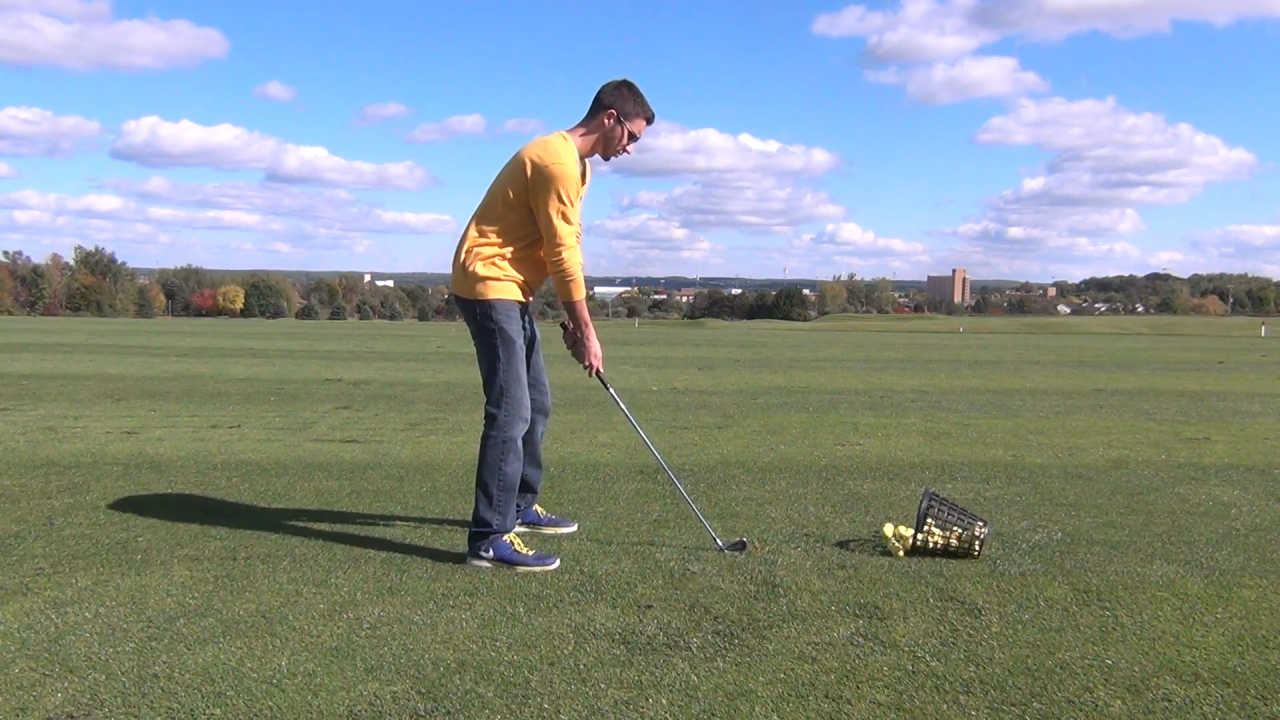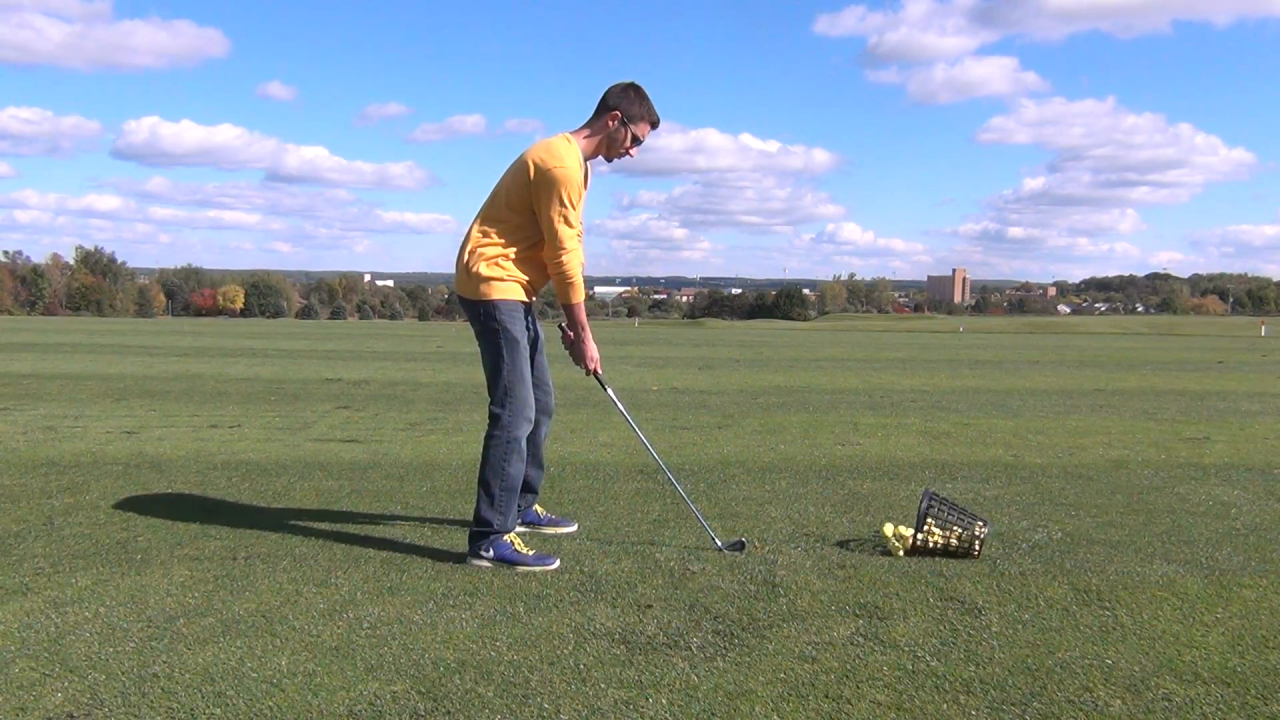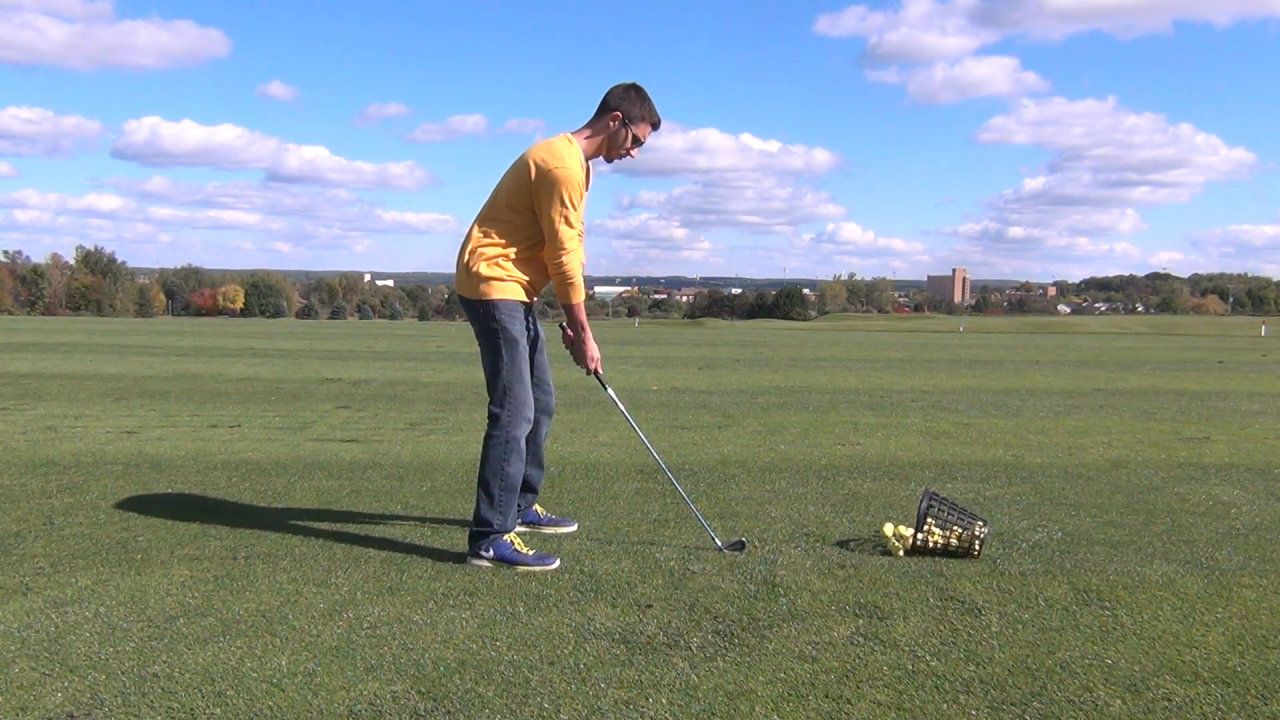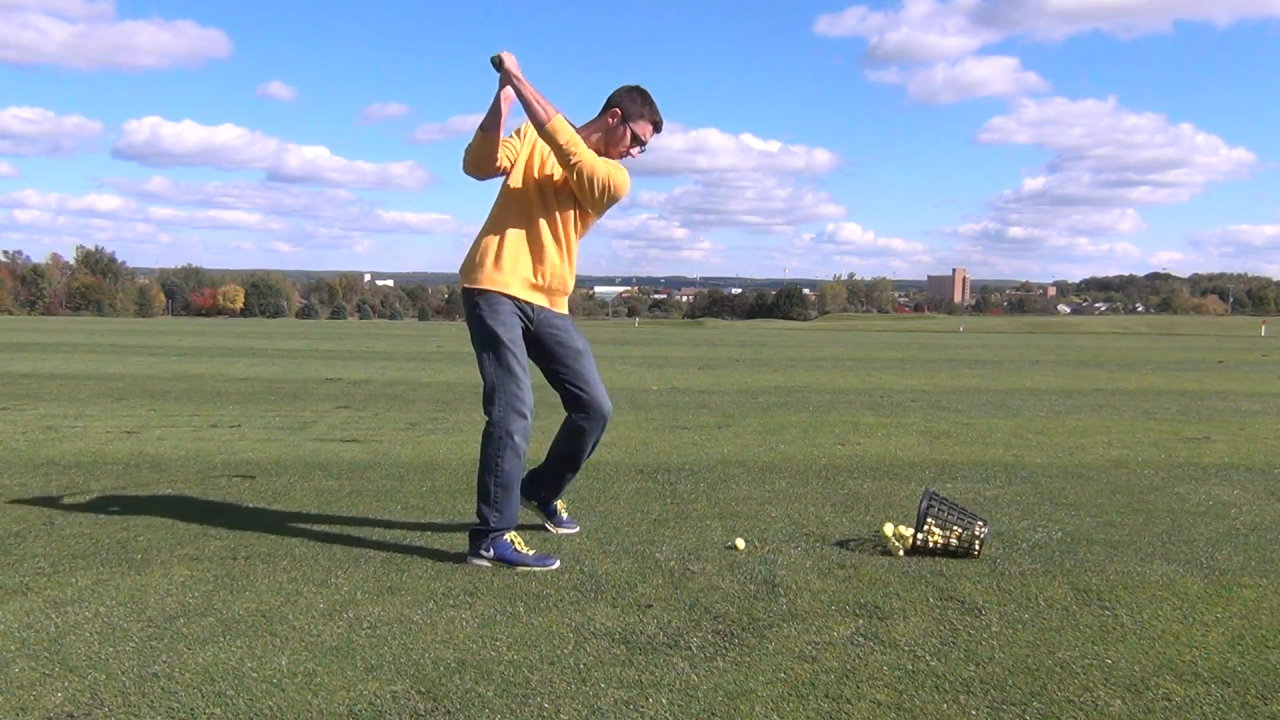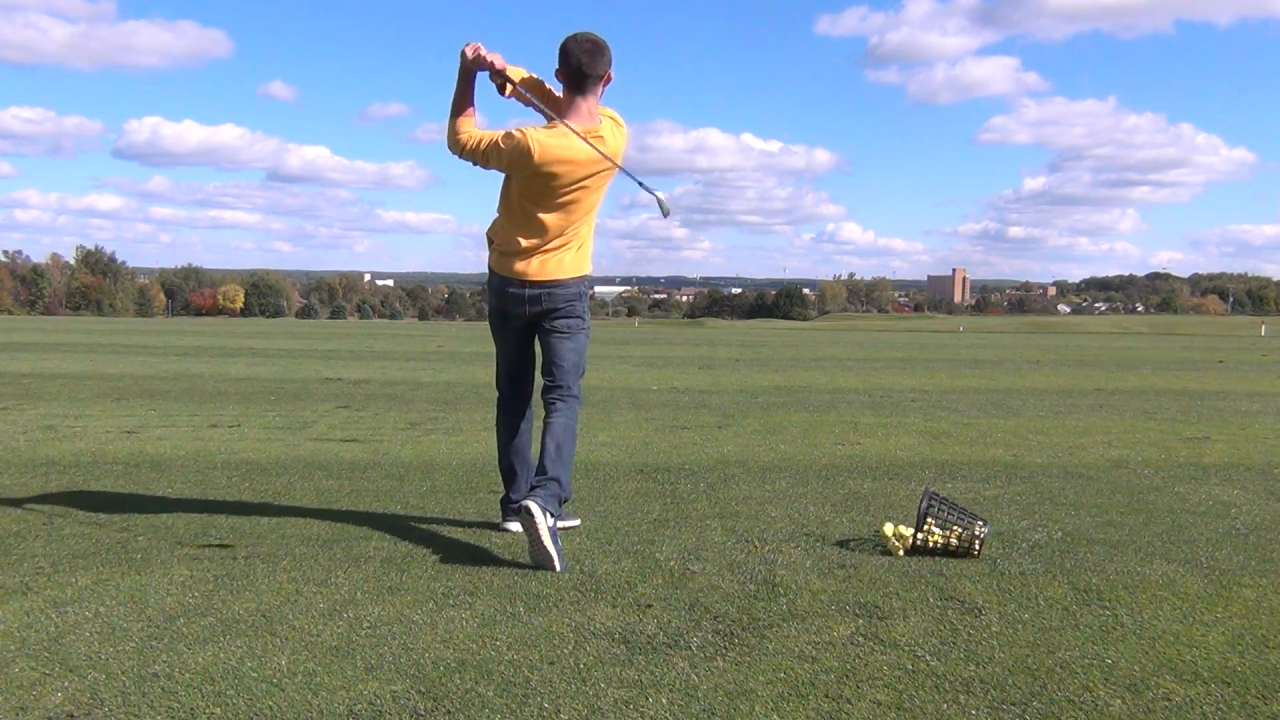
dt=1s
person 1, frame 1
left shoulder: (577, 164)
right shoulder: (556, 160)
left elbow: (565, 249)
right elbow: (563, 254)
left wrist: (575, 322)
right wrist: (587, 332)
left hip: (509, 288)
right hip: (489, 285)
left knee: (535, 403)
right knee: (511, 411)
left ankle: (519, 507)
right ankle: (489, 537)
person 1, frame 2
left shoulder: (574, 162)
right shoulder: (561, 164)
left elbow: (568, 249)
right elbow: (563, 256)
left wrist: (575, 325)
right wrist: (582, 334)
left hip: (513, 288)
right hip: (494, 285)
left knee: (539, 404)
right knee: (515, 411)
left ankle: (521, 506)
right ankle: (490, 538)
person 1, frame 3
left shoulder: (577, 162)
right shoulder: (562, 164)
left elbow: (571, 248)
right elbow: (563, 257)
left wrist: (576, 324)
right wrist: (583, 333)
left hip: (515, 288)
right hip: (495, 284)
left knee: (540, 403)
right knee: (515, 411)
left ankle: (521, 505)
right ankle: (491, 538)
person 1, frame 4
left shoulder: (615, 181)
right shoulder: (532, 137)
left elbow: (566, 147)
right elbow: (476, 165)
left wrist: (520, 83)
right wrist: (502, 99)
left hip: (549, 303)
right hip: (493, 289)
left knee: (595, 407)
right knee: (513, 410)
left ankle: (542, 490)
right ankle: (492, 536)
person 1, frame 5
left shoulder: (531, 146)
right shoulder: (615, 133)
left elbow: (463, 143)
right elbow: (561, 105)
left wrist: (470, 72)
right wrist: (500, 68)
left hip: (508, 280)
right hip: (566, 285)
left knee: (514, 395)
right knee: (563, 398)
left ankle: (518, 501)
right ankle: (544, 498)
